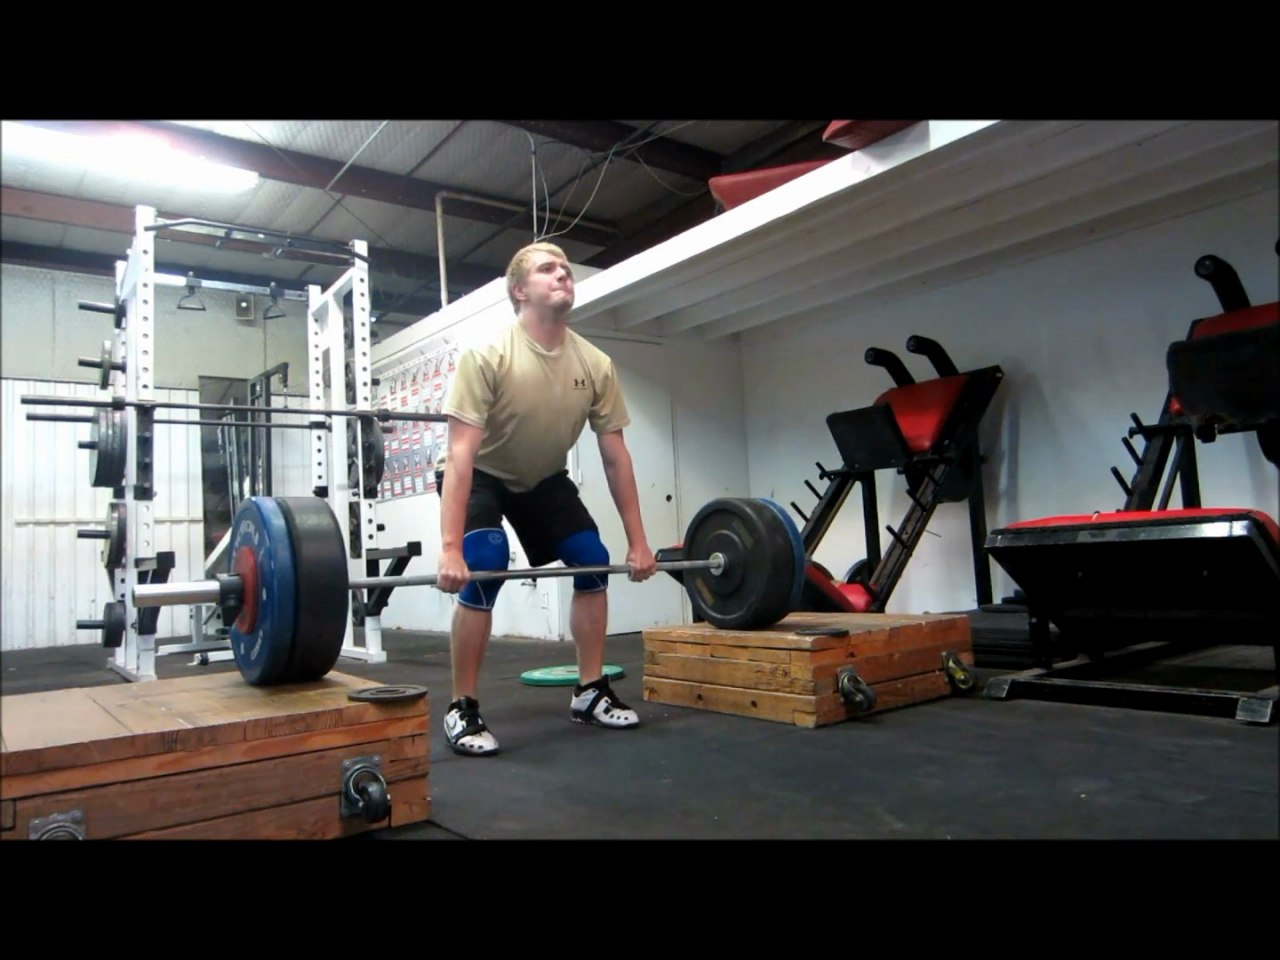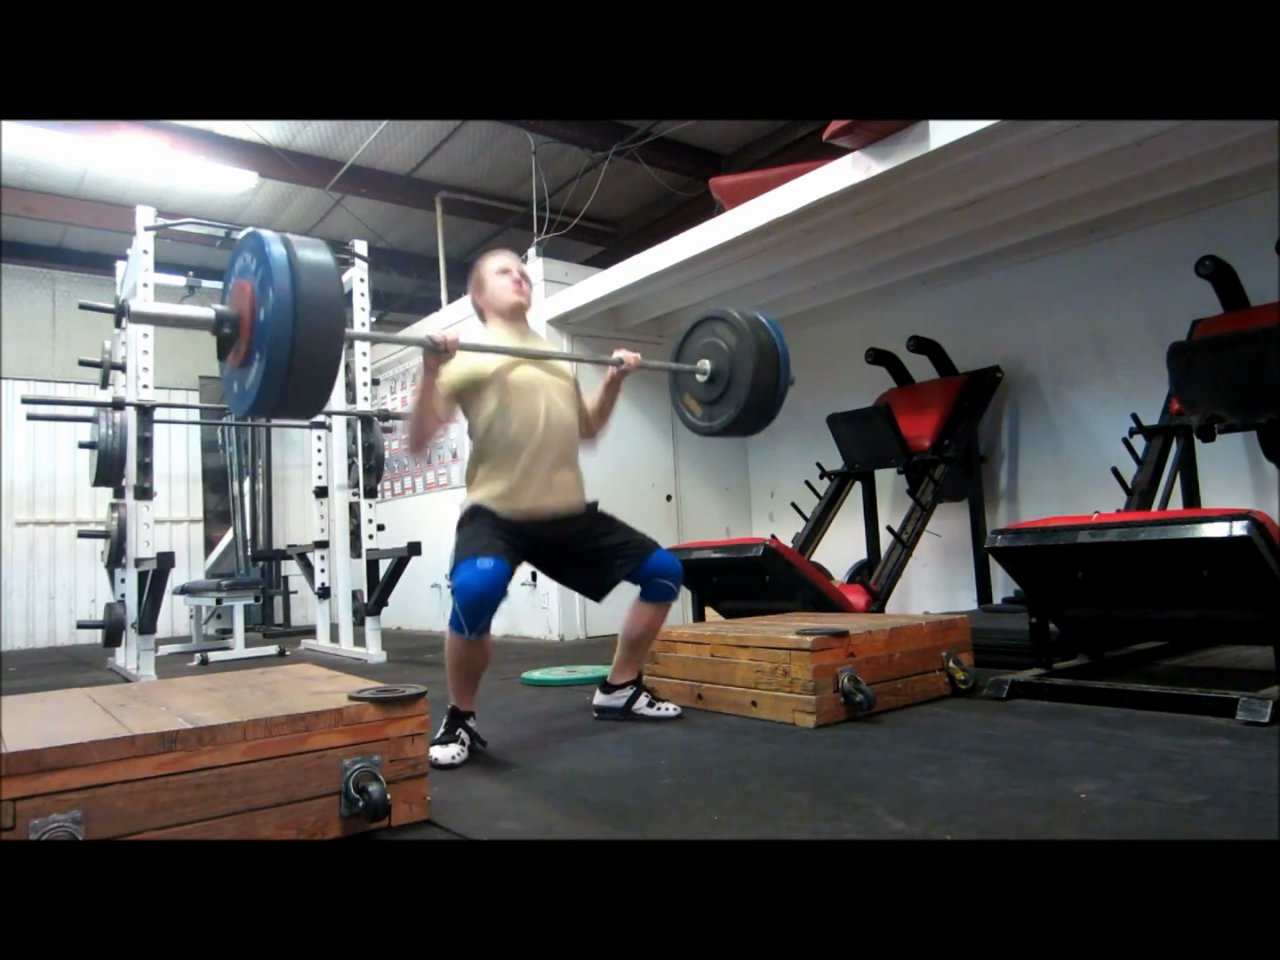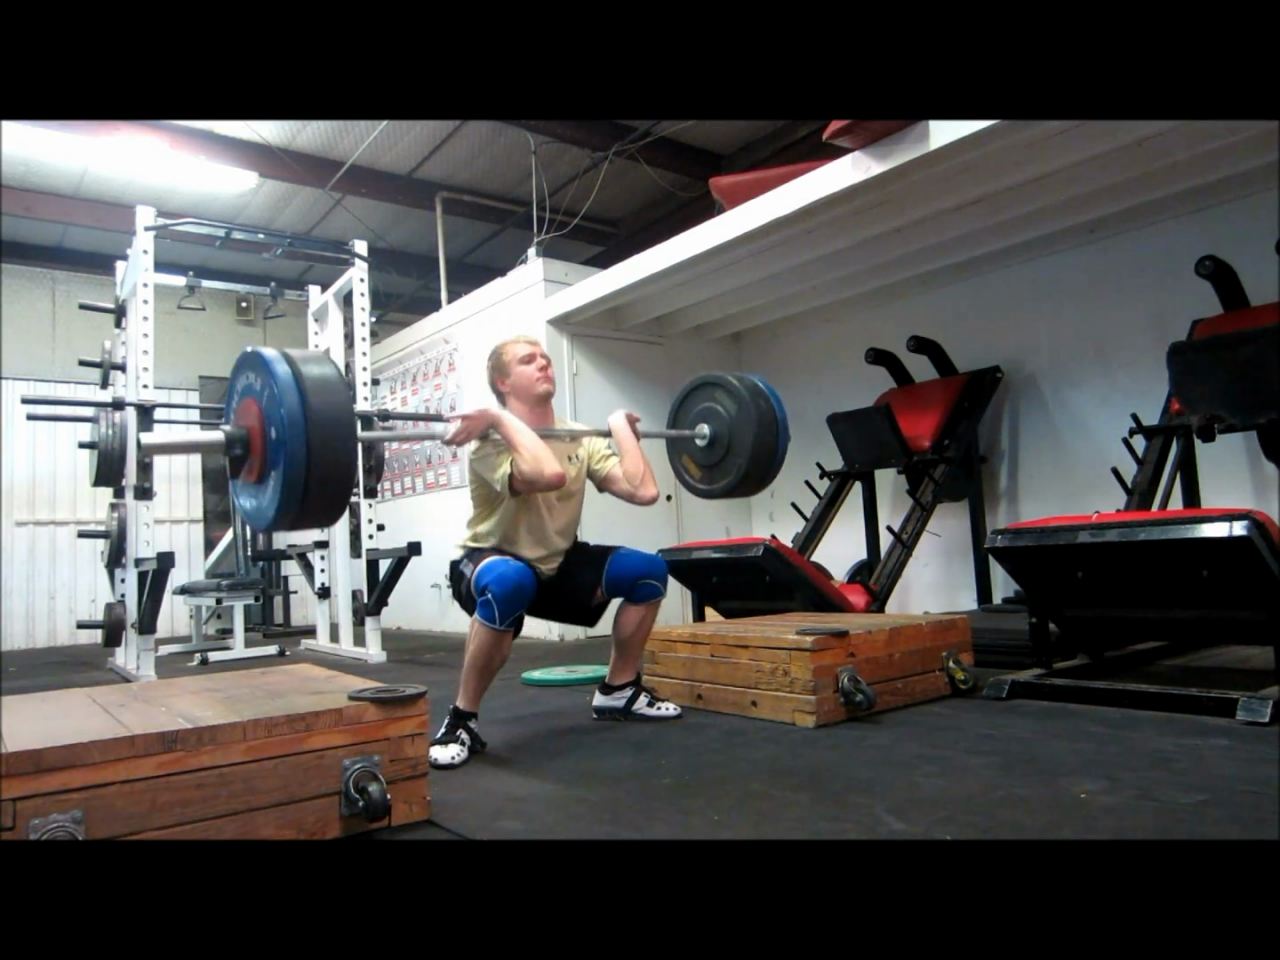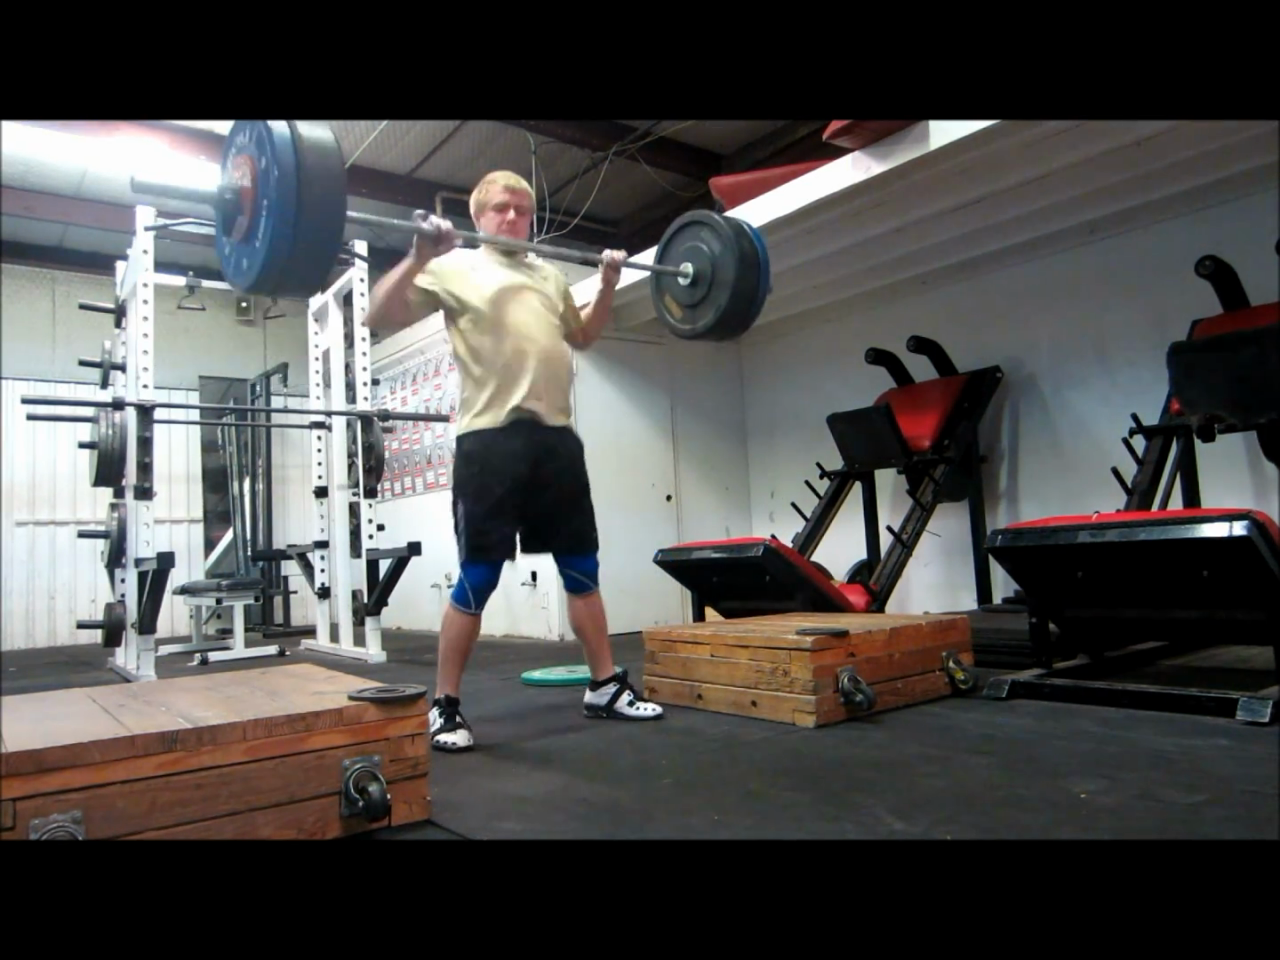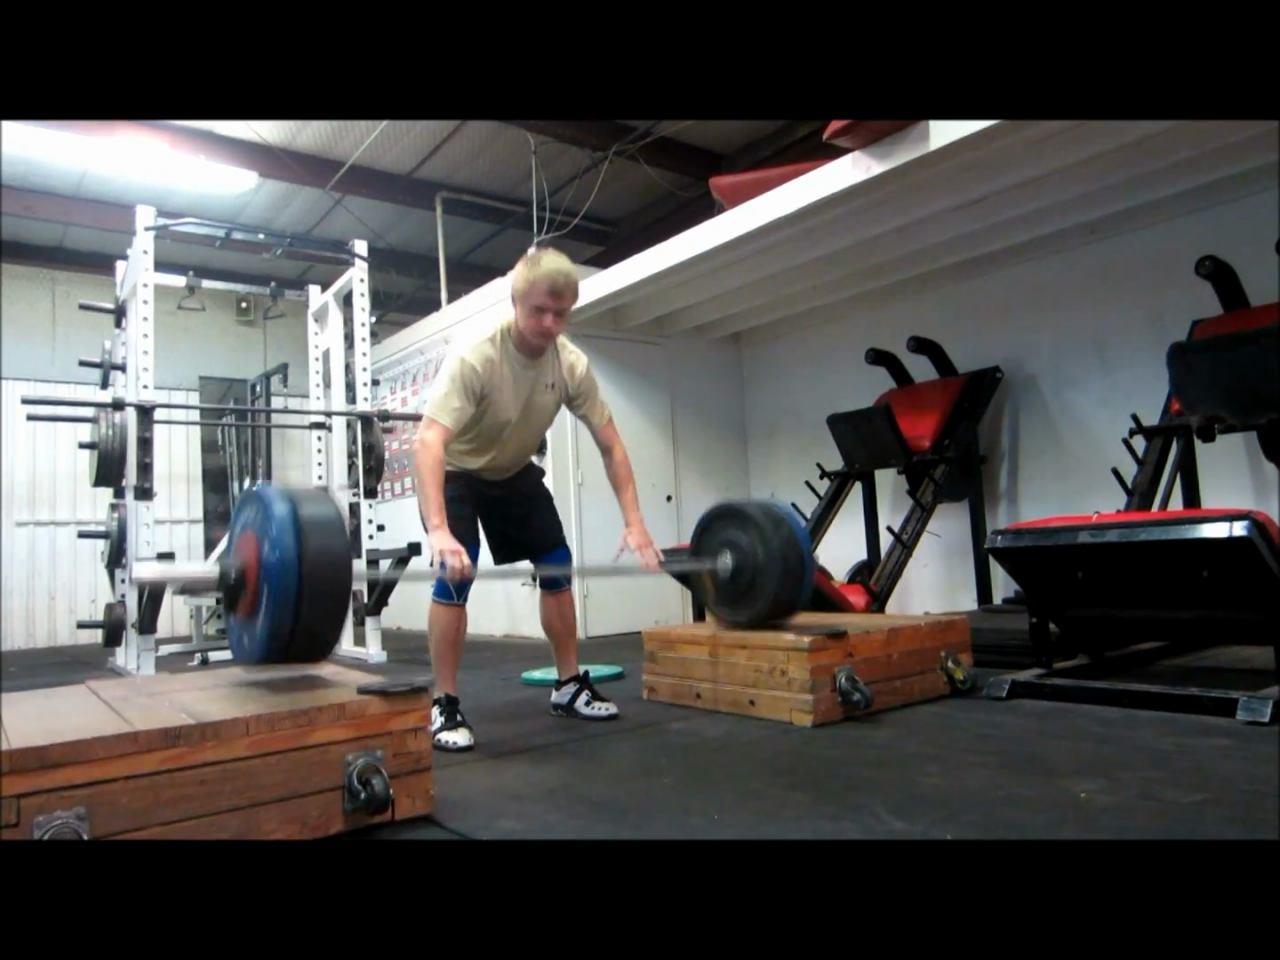
dt=1s
person 1, frame 1
left shoulder: (595, 365)
right shoulder: (487, 356)
left elbow: (616, 455)
right elbow: (460, 453)
left wrist: (638, 541)
right wrist: (451, 547)
left hip: (543, 479)
right hip: (481, 476)
left knee: (593, 562)
right knee: (485, 568)
left ankle: (591, 692)
right ankle: (462, 710)
person 1, frame 2
left shoulder: (559, 355)
right shoulder: (470, 354)
left elbow: (587, 428)
right elbow: (418, 441)
left wrist: (616, 379)
right wrist: (434, 362)
left hip: (567, 514)
right hip: (496, 515)
left knee: (664, 570)
right knee: (475, 590)
left ankle: (620, 689)
right ankle: (460, 719)
person 1, frame 3
left shoulder: (581, 439)
right shoulder: (495, 443)
left elbow: (644, 491)
right elbow: (548, 474)
left wrist: (621, 428)
right wrist: (500, 417)
left hip: (556, 563)
right hip: (492, 560)
left knee: (648, 571)
right knee: (511, 583)
left ankle: (619, 690)
right ankle: (461, 721)
person 1, frame 4
left shoulder: (548, 276)
right shoulder: (455, 266)
left elbow: (583, 335)
right elbow: (382, 317)
left wrist: (607, 282)
right wrist: (423, 249)
left hip: (557, 433)
right hip: (492, 434)
left knee: (581, 569)
right knee: (480, 576)
left ankle: (607, 686)
right ankle: (445, 708)
person 1, frame 5
left shoulder: (573, 365)
right shoulder: (477, 358)
left elbow: (610, 444)
right elbow: (429, 441)
left wrist: (633, 524)
right wrist: (439, 534)
left hip: (513, 471)
right hip: (456, 471)
left knee: (557, 565)
right knee: (456, 572)
left ankle: (569, 686)
right ankle: (445, 706)
